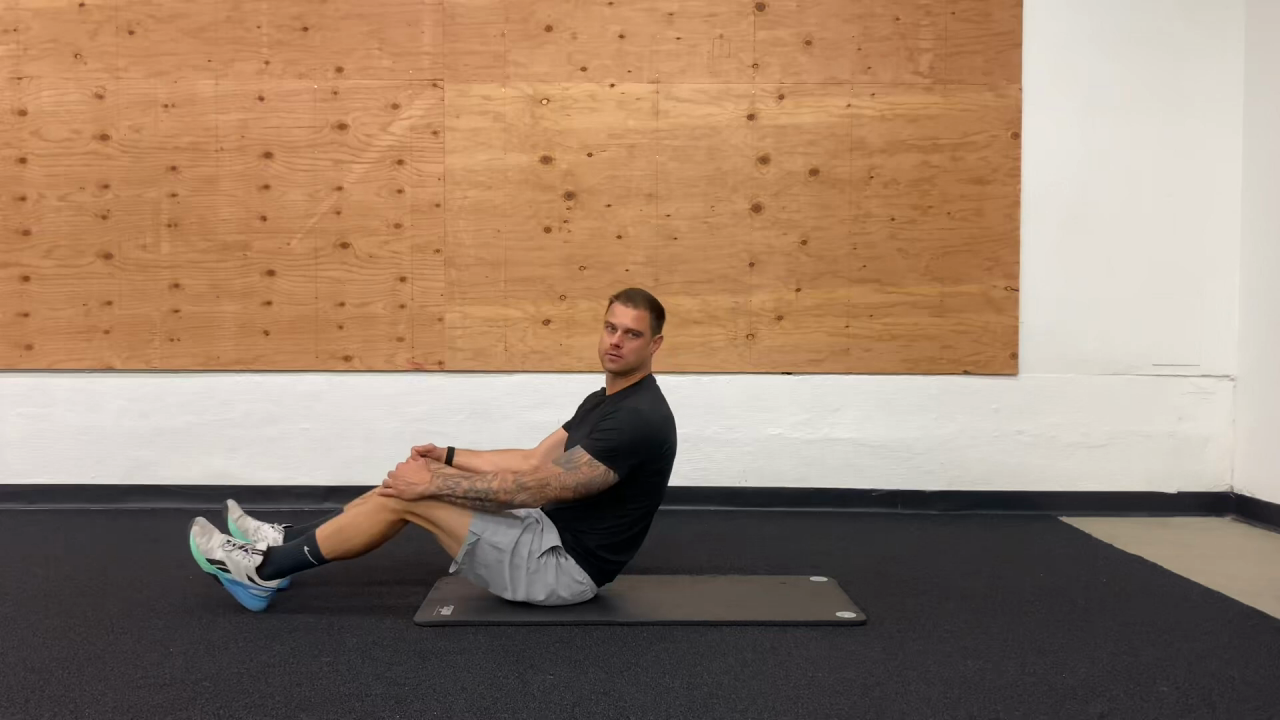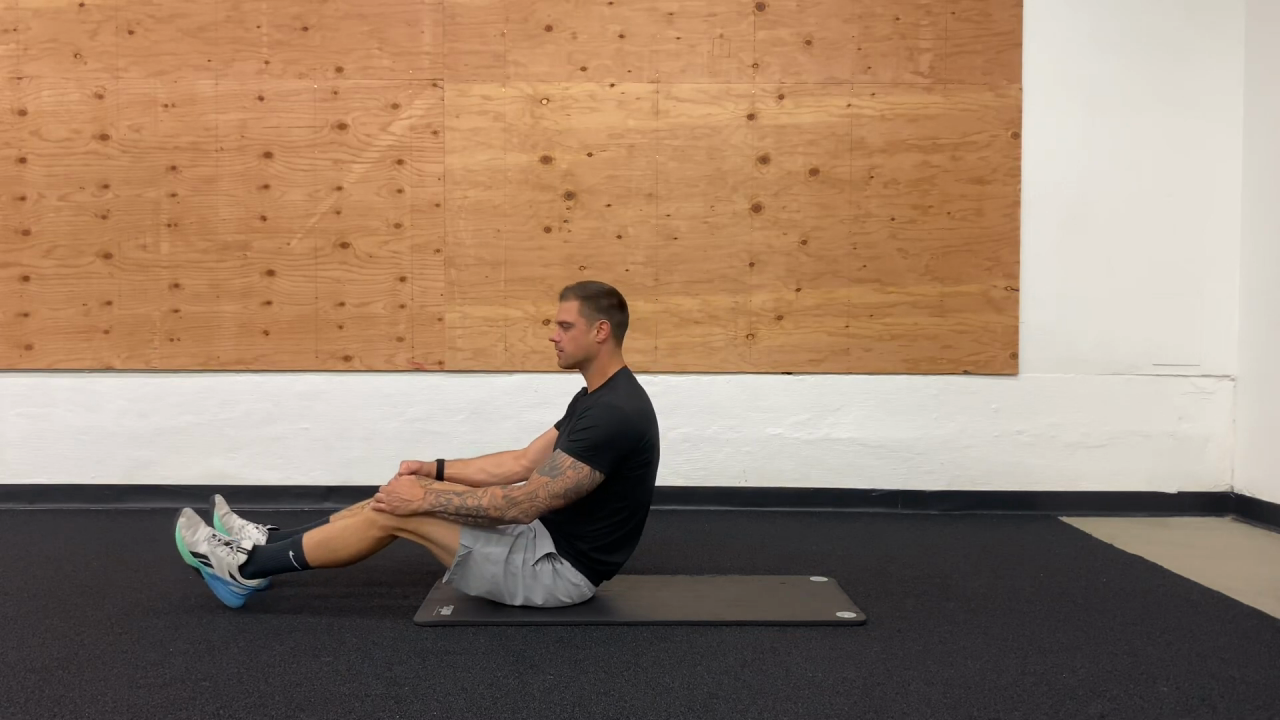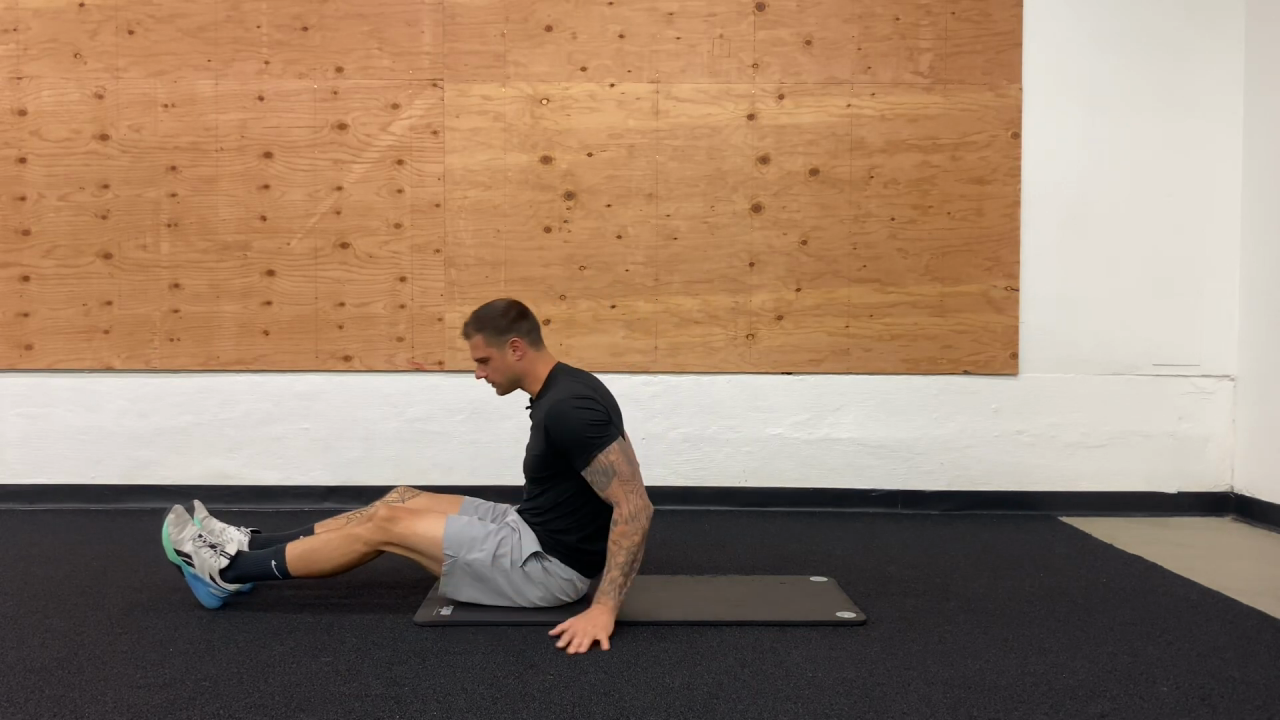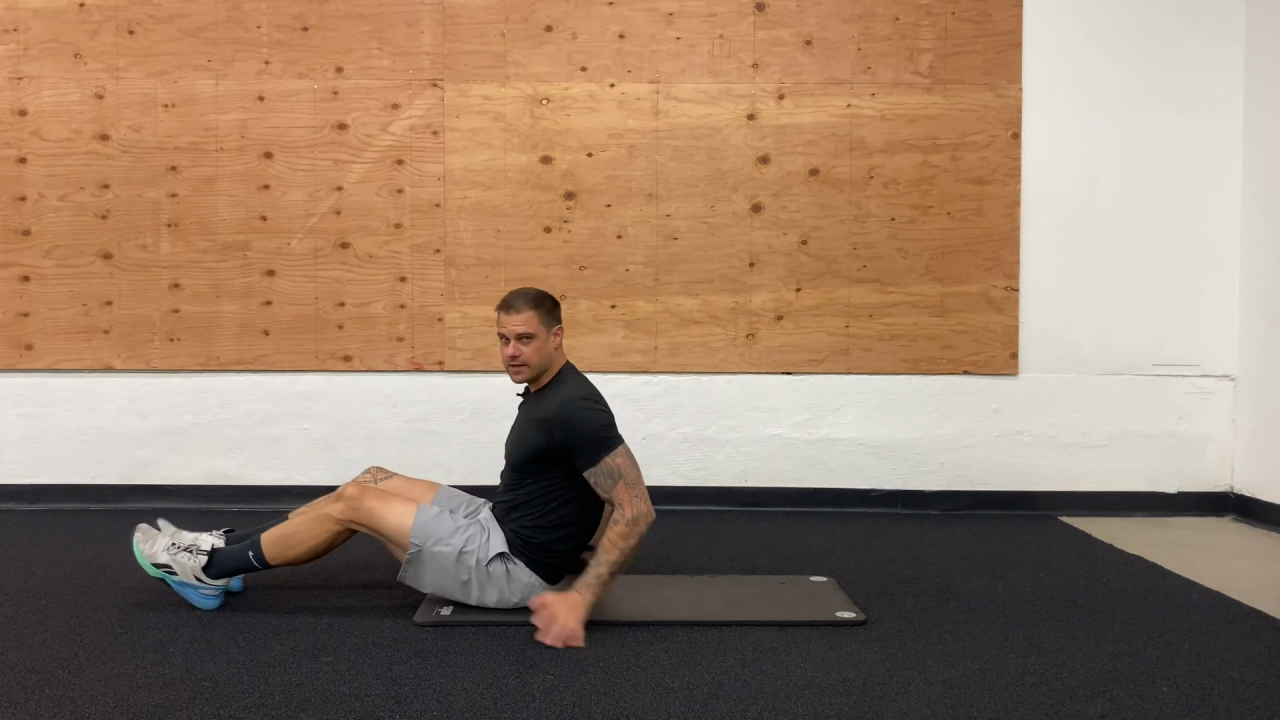
dt=1s
person 1, frame 1
left shoulder: (639, 419)
right shoulder: (605, 401)
left elbow: (534, 489)
right elbow: (536, 461)
left wrist: (433, 485)
right wrist: (448, 457)
left hip: (563, 566)
right hip: (557, 536)
left knee: (407, 497)
right knee: (413, 479)
left ankle: (262, 569)
right ankle: (281, 542)
person 1, frame 2
left shoulder: (614, 415)
right shoulder: (597, 399)
left elbow: (525, 504)
right elbow: (525, 464)
left wrist: (426, 500)
right wrist: (434, 470)
left hip: (559, 568)
right hip: (554, 538)
left knee: (396, 512)
right knee: (405, 490)
left ankle: (245, 566)
right ankle: (266, 543)
person 1, frame 3
left shoulder: (566, 409)
right shoulder: (567, 388)
left elbow: (635, 506)
left wrist: (604, 608)
left hip: (549, 564)
right hip: (536, 530)
left knee: (388, 525)
right knee: (402, 501)
left ankle: (228, 570)
right ankle: (252, 547)
person 1, frame 4
left shoulder: (572, 410)
right shoulder: (545, 390)
left elbow: (635, 507)
right elbow: (575, 489)
left wrist: (582, 598)
right wrist: (575, 549)
left hip: (515, 564)
right hip: (505, 527)
left knee: (356, 503)
right knee: (374, 483)
left ankle: (205, 569)
right ankle: (225, 547)
